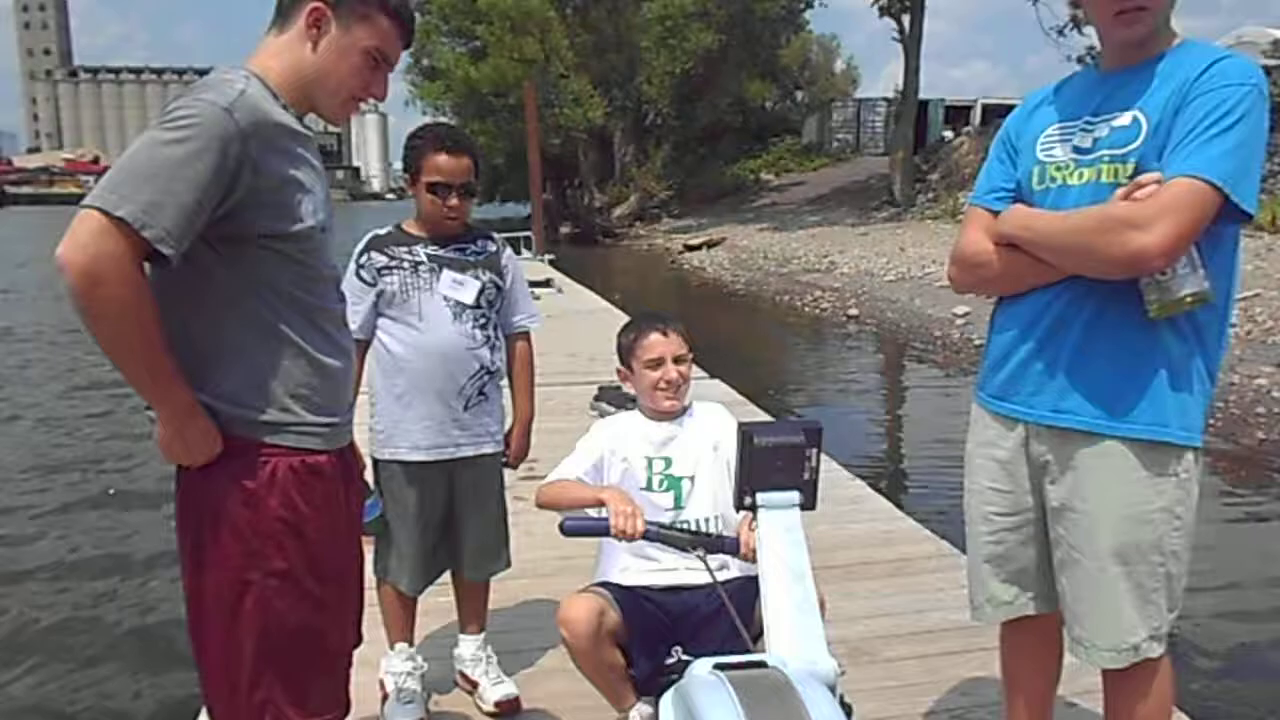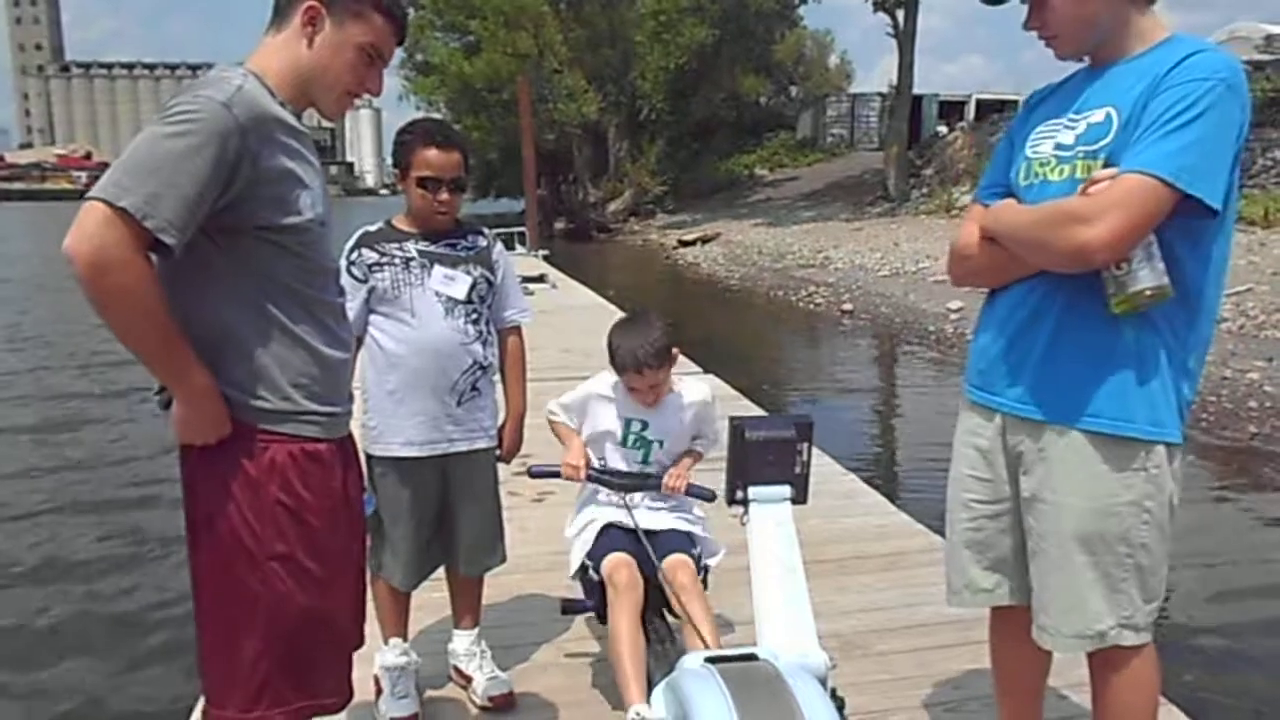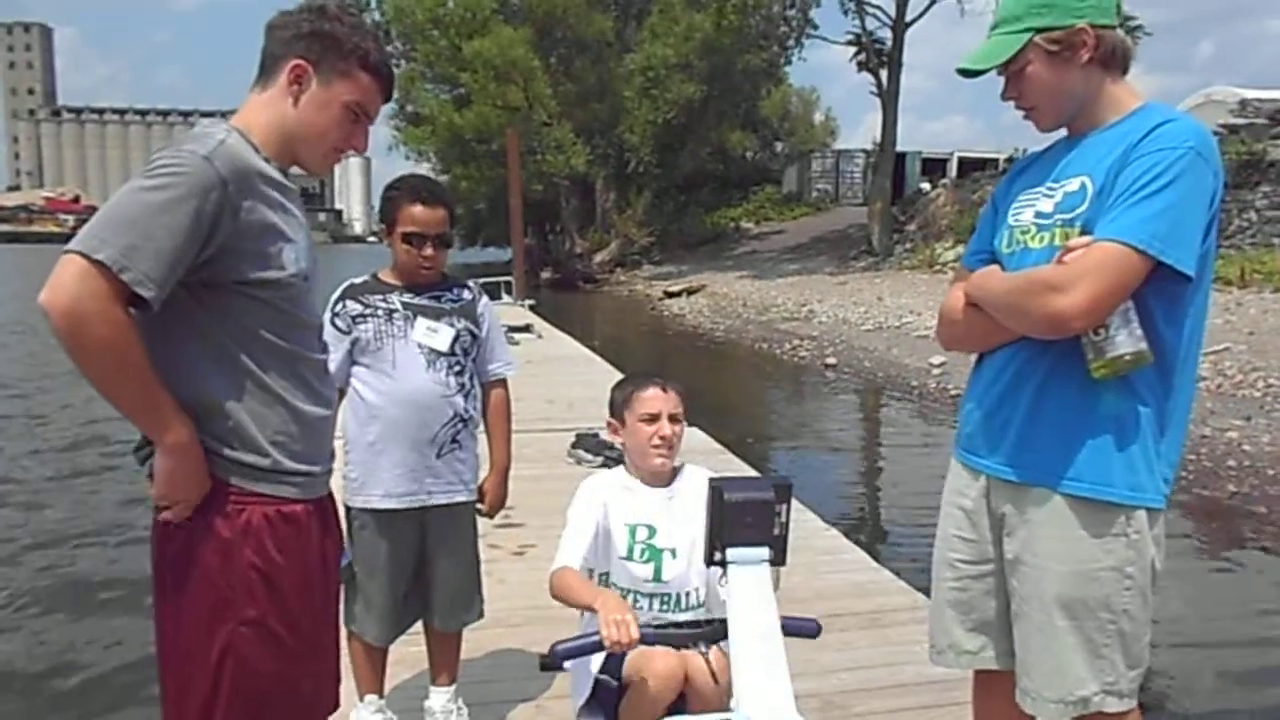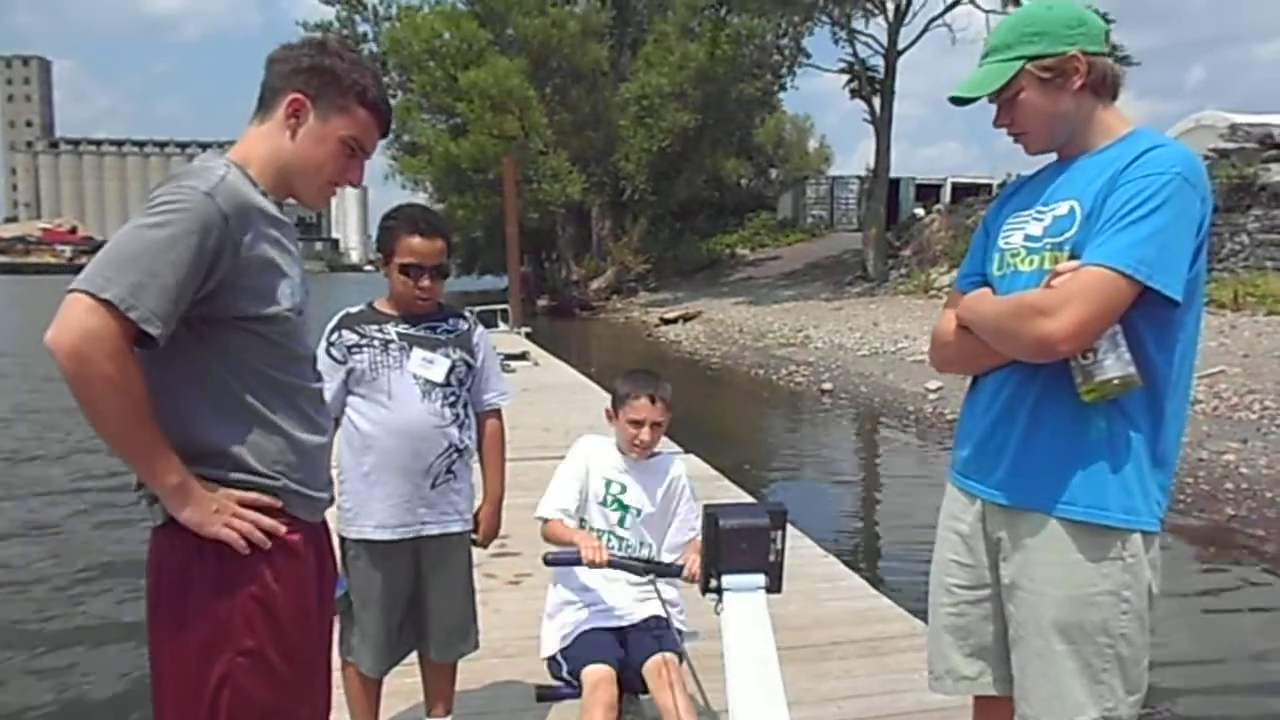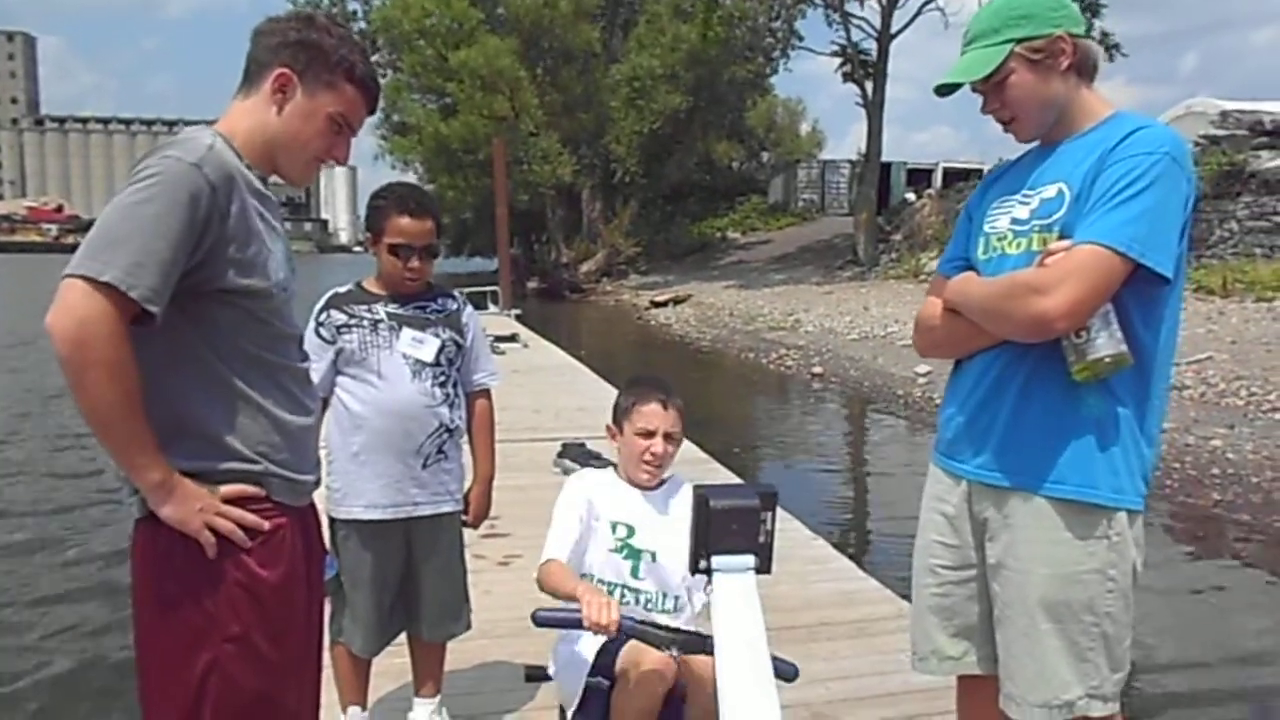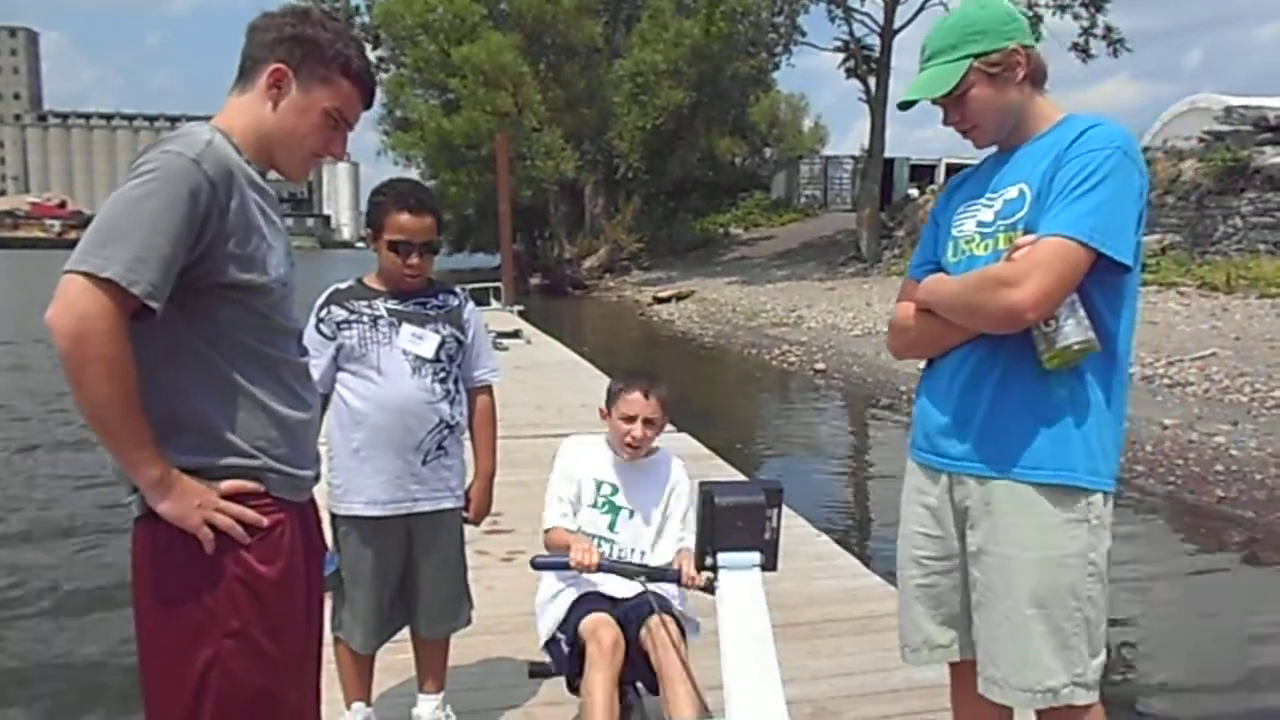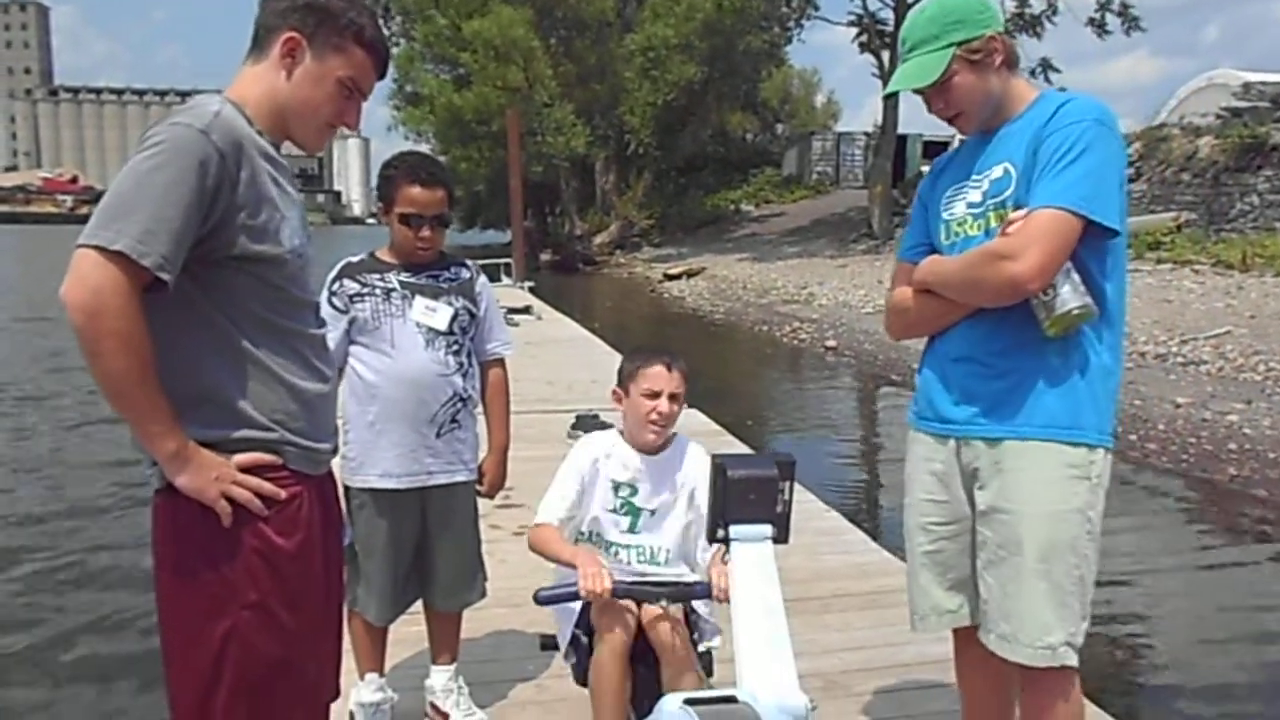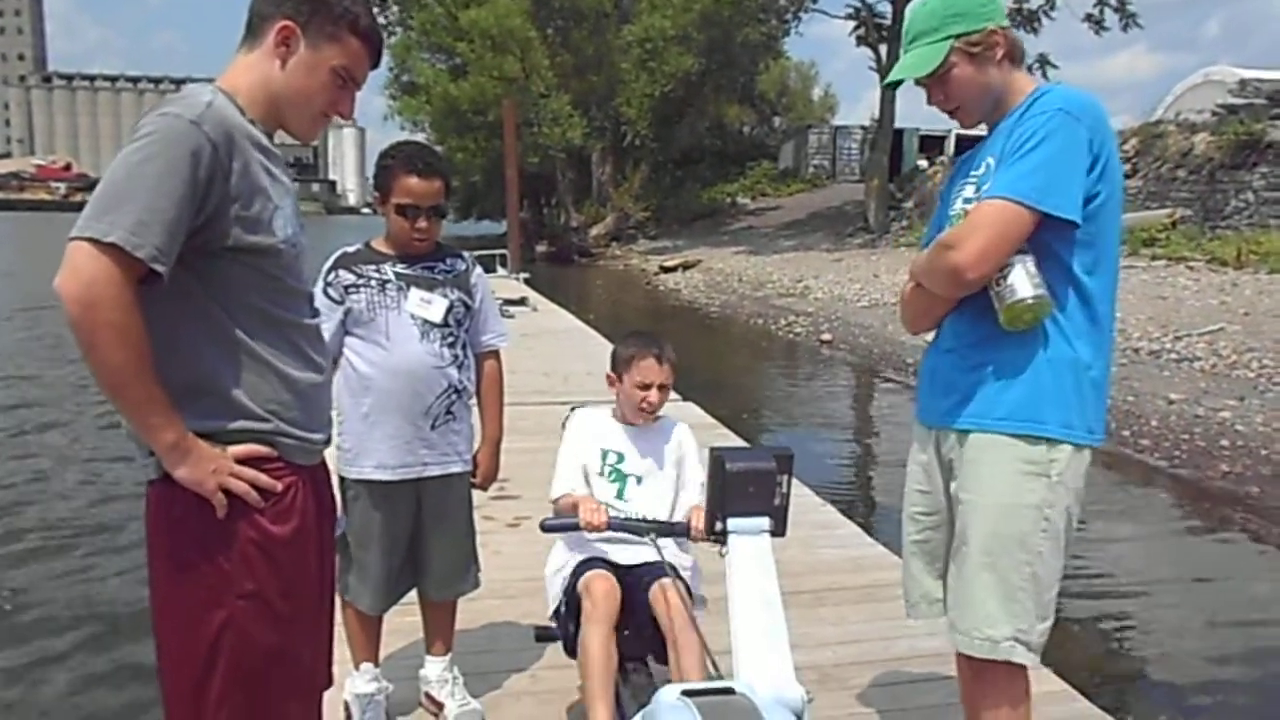
dt=0.7s
person 1, frame 1
left shoulder: (1222, 84)
right shoulder: (1038, 114)
left elbow: (1150, 238)
right elbow: (968, 265)
left wrist: (1023, 224)
right wrist: (1098, 236)
left hip: (1128, 414)
right hip: (1008, 401)
left knee: (1128, 640)
right knee: (1024, 607)
person 1, frame 2
left shoulder: (1199, 79)
right shoulder: (1043, 106)
left elbow: (1096, 233)
right elbow: (965, 258)
left wrist: (1007, 219)
right wrist: (1059, 231)
left hip: (1106, 406)
right hip: (995, 392)
left knee: (1111, 628)
right knee: (1009, 599)
person 1, frame 3
left shoulder: (1171, 147)
right shoulder: (1026, 176)
left elbow: (1071, 302)
right elbow: (953, 324)
left wrist: (986, 284)
right wrist: (1036, 296)
left hip: (1087, 473)
right hip: (983, 458)
person 1, frame 4
left shoulder: (1159, 171)
right shoulder: (1017, 199)
left elbow: (1058, 326)
right elbow: (946, 347)
left wrist: (979, 308)
right wrist: (1025, 318)
left hip: (1083, 502)
right hip: (979, 485)
person 1, frame 5
left shoulder: (1145, 153)
right shoulder: (1000, 183)
left elbow: (1055, 305)
right elbow: (929, 331)
left wrist: (965, 290)
right wrist: (1019, 303)
left hip: (1067, 480)
right hip: (960, 465)
person 1, frame 6
left shoulder: (1097, 150)
right shoulder: (964, 189)
left elbow: (1023, 296)
right elbow: (904, 333)
left wrist: (937, 290)
right wrist: (986, 296)
left hip: (1042, 466)
right hip: (939, 458)
person 1, frame 7
left shoulder: (1076, 124)
right shoulder: (948, 172)
left elbow: (1024, 267)
right elbow: (900, 314)
left wrist: (938, 272)
right wrist: (983, 277)
left hip: (1043, 425)
right hip: (941, 422)
left knee: (1037, 653)
right knee: (971, 631)
person 1, frame 8
left shoulder: (1062, 117)
right shoulder: (973, 163)
left elbow: (964, 259)
right elbow: (917, 309)
left wrist: (923, 265)
right wrist: (957, 271)
left hip: (1025, 418)
right hip: (948, 412)
left knee: (995, 644)
right knee: (969, 631)
person 2, frame 1
left shoulder: (286, 134)
right shoulder: (227, 114)
right elbow: (91, 255)
left wrist: (334, 441)
right wrist: (179, 415)
left hip: (313, 460)
right hip: (261, 471)
person 2, frame 2
left shoulder: (282, 131)
right shoulder: (226, 110)
right elbow: (97, 245)
left wrist: (329, 444)
right wrist: (196, 395)
left hip: (313, 447)
right hip: (262, 456)
person 2, frame 3
left shoulder: (270, 187)
right shoulder: (211, 166)
right elbow: (73, 297)
left wrist: (307, 487)
right wrist: (176, 443)
left hip: (293, 508)
right hip: (237, 518)
person 2, frame 4
left shoulder: (263, 218)
right shoulder: (211, 199)
right elbow: (80, 336)
left wrist: (301, 539)
right wrist: (180, 491)
left hip: (287, 538)
right hip: (237, 551)
person 2, frame 5
left shoulder: (248, 191)
right shoulder: (195, 170)
right elbow: (77, 320)
left wrist: (292, 505)
right wrist: (161, 484)
left hip: (277, 519)
right hip: (226, 532)
person 2, frame 6
left shoulder: (247, 185)
right shoulder: (193, 165)
right elbow: (78, 316)
left wrist: (290, 515)
right wrist: (159, 482)
left hip: (276, 516)
right hip: (225, 530)
person 2, frame 7
left shoulder: (261, 160)
right shoulder: (204, 137)
right elbow: (92, 292)
left wrist: (308, 482)
right wrist: (179, 457)
left hip: (295, 492)
right hip: (243, 505)
person 2, frame 8
left shoulder: (255, 151)
right shoulder: (197, 126)
right elbow: (87, 282)
left wrist: (303, 475)
right wrist: (177, 448)
left hip: (288, 482)
right hip: (238, 496)
person 3, frame 1
left shoulder: (494, 255)
right shoulder: (378, 254)
left elbow: (518, 339)
right elbow: (350, 344)
left wrist: (523, 420)
left hip: (478, 437)
right hip: (404, 440)
left knee: (476, 552)
right knee: (400, 557)
left ankle: (473, 653)
right ankle: (402, 666)
person 3, frame 2
left shoulder: (484, 249)
right shoulder: (369, 250)
left elbow: (509, 333)
left wrist: (516, 414)
left hip: (471, 430)
right hip: (396, 435)
left knee: (470, 546)
right knee: (393, 552)
left ankle: (467, 647)
right ankle: (394, 660)
person 3, frame 3
left shoulder: (470, 303)
right shoulder: (353, 302)
left elbow: (494, 386)
left wrist: (500, 468)
left hip: (451, 483)
right hip: (377, 486)
left knee: (447, 602)
right knee: (371, 607)
person 3, frame 4
left shoulder: (466, 333)
right shoulder: (348, 331)
left elbow: (488, 417)
left wrist: (493, 498)
left hip: (446, 514)
right hip: (371, 517)
left knee: (443, 632)
right knee: (365, 638)
person 3, frame 5
left shoulder: (455, 312)
right shoulder: (338, 311)
left elbow: (478, 397)
left wrist: (483, 479)
left hip: (436, 494)
right hip: (360, 497)
left knee: (432, 611)
right knee: (355, 616)
person 3, frame 6
left shoulder: (456, 308)
right shoulder: (338, 308)
left elbow: (479, 393)
left wrist: (484, 476)
left hip: (438, 490)
right hip: (361, 493)
left knee: (435, 607)
right knee: (357, 612)
person 3, frame 7
left shoulder: (468, 281)
right shoulder: (350, 281)
left elbow: (492, 367)
left wrist: (498, 449)
left hip: (450, 464)
right hip: (374, 467)
left knee: (449, 582)
right knee: (369, 586)
person 3, frame 8
left shoulder: (463, 272)
right shoulder: (346, 271)
left elbow: (487, 358)
left wrist: (491, 441)
left hip: (446, 455)
right hip: (370, 458)
left knee: (443, 572)
right knee: (364, 575)
left ankle: (438, 673)
person 4, frame 1
left shoulder: (717, 422)
right shoulder: (613, 433)
right elbow: (546, 494)
left wrist: (752, 520)
right wrist: (608, 494)
left hip: (716, 586)
right hip: (637, 589)
right knee: (576, 617)
person 4, frame 2
left shoulder: (697, 397)
right shoulder: (598, 392)
right elbow: (556, 413)
left wrist: (686, 463)
right wrist: (573, 444)
left hip: (671, 518)
right hip: (608, 517)
left knee: (682, 575)
right knee: (623, 578)
person 4, frame 3
left shoulder: (704, 488)
right shoulder: (600, 493)
right elbow: (561, 578)
right wrist: (605, 600)
right hip: (619, 645)
left knee: (711, 670)
right knee: (662, 672)
person 4, frame 4
left shoulder: (672, 472)
right shoulder: (588, 452)
left elbow: (690, 538)
right elbow: (550, 526)
left wrist: (696, 555)
right wrist: (581, 536)
left hip: (649, 603)
right hip: (585, 604)
left knee: (666, 675)
right knee: (601, 686)
person 4, frame 5
left shoulder: (689, 501)
right shoulder: (587, 489)
right elbow: (548, 571)
right wrist: (588, 594)
right hip: (598, 649)
left knee: (704, 669)
right knee: (653, 663)
person 4, frame 6
left shoulder: (672, 472)
right shoulder: (577, 453)
left elbow: (680, 544)
right elbow: (552, 535)
left wrist: (686, 560)
right wrist: (575, 541)
left hip: (646, 591)
right hip: (580, 589)
left knee: (667, 634)
right knee: (605, 638)
person 4, frame 7
left shoulder: (694, 460)
right shoulder: (592, 451)
left elbow: (713, 545)
right elbow: (540, 532)
left wrist: (721, 567)
right wrist: (583, 557)
right hip: (599, 591)
left knee: (663, 619)
right knee: (616, 618)
person 4, frame 8
left shoulder: (678, 436)
right shoulder: (584, 423)
left elbow: (693, 502)
right elbow: (560, 500)
left wrist: (700, 515)
right wrist: (582, 501)
left hip: (655, 556)
right hip: (591, 553)
left knee: (669, 597)
right knee: (600, 588)
